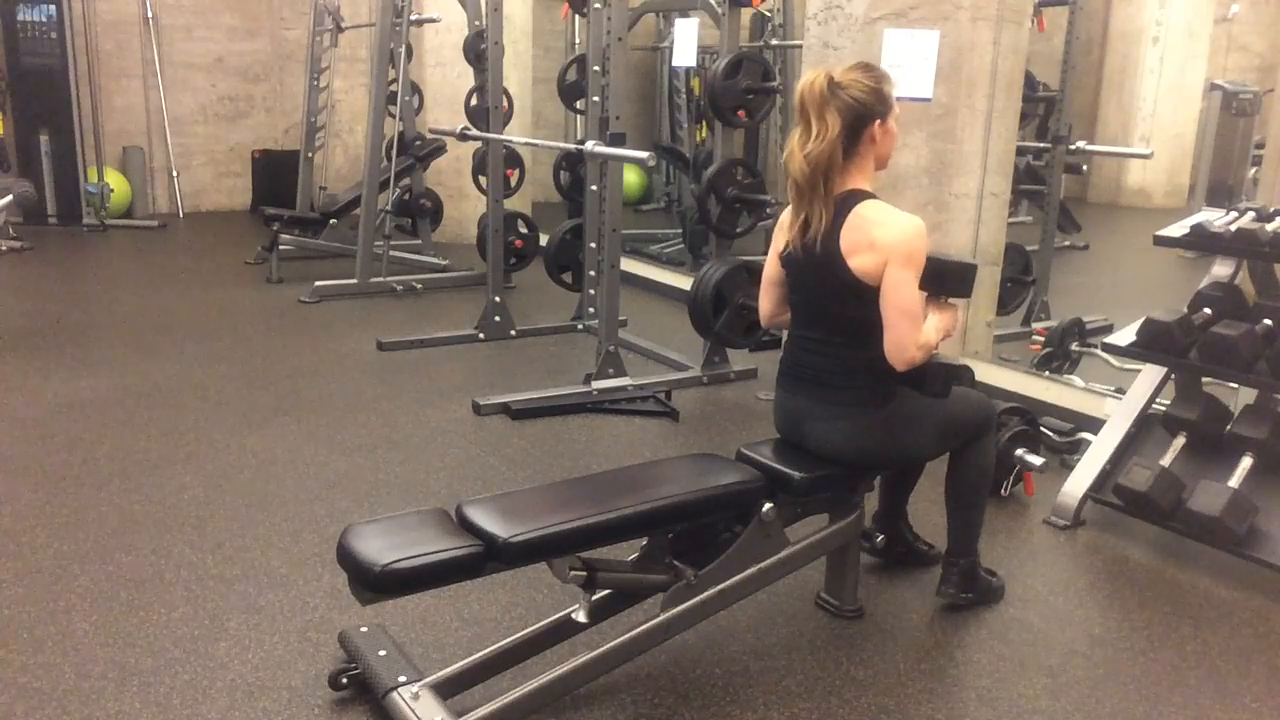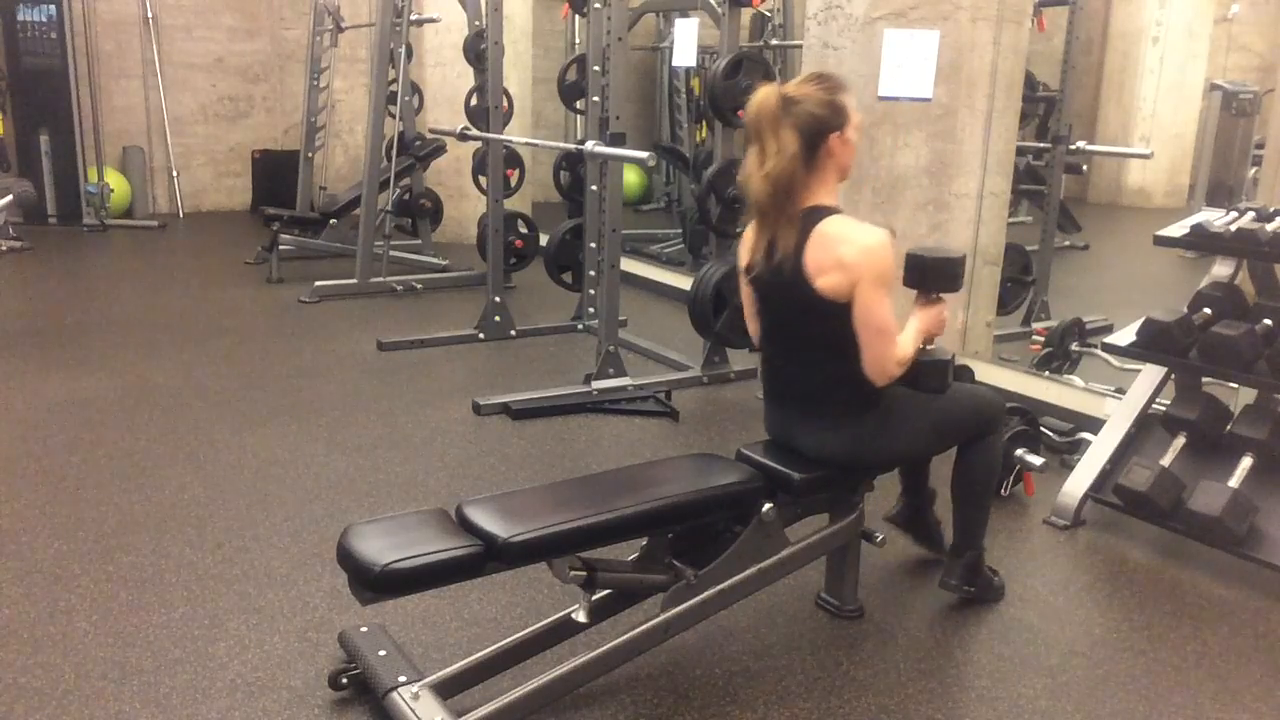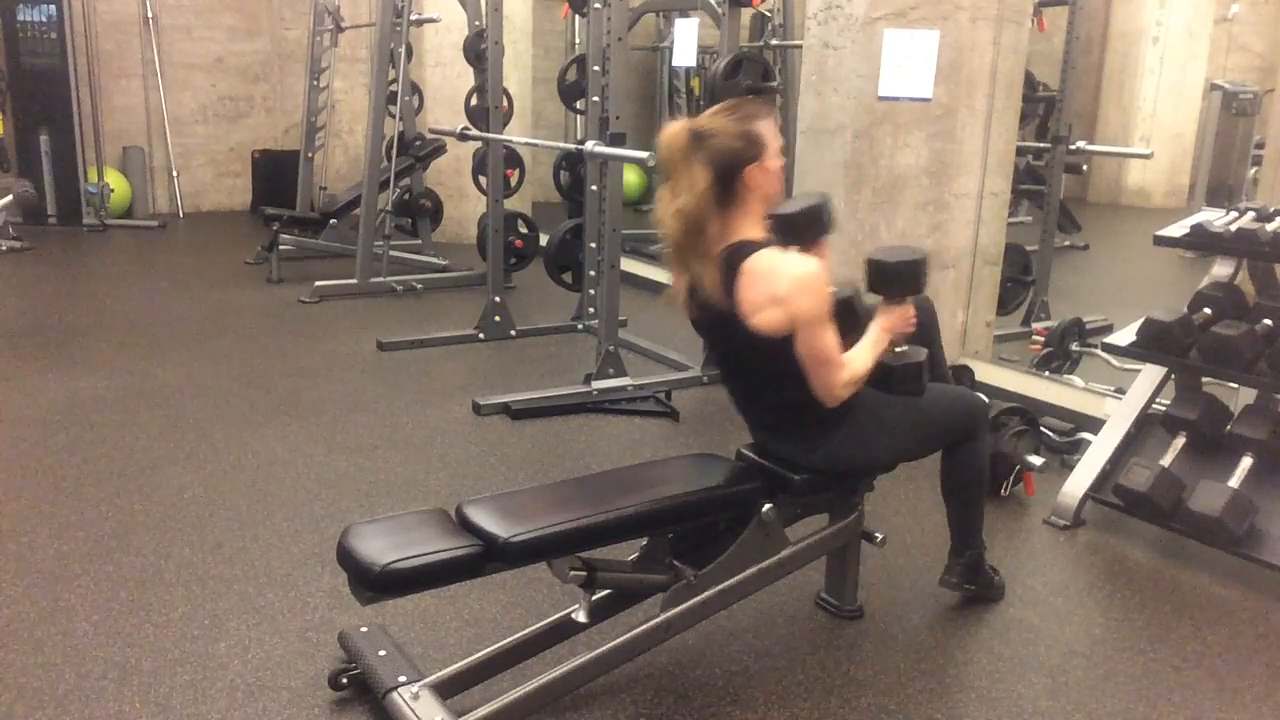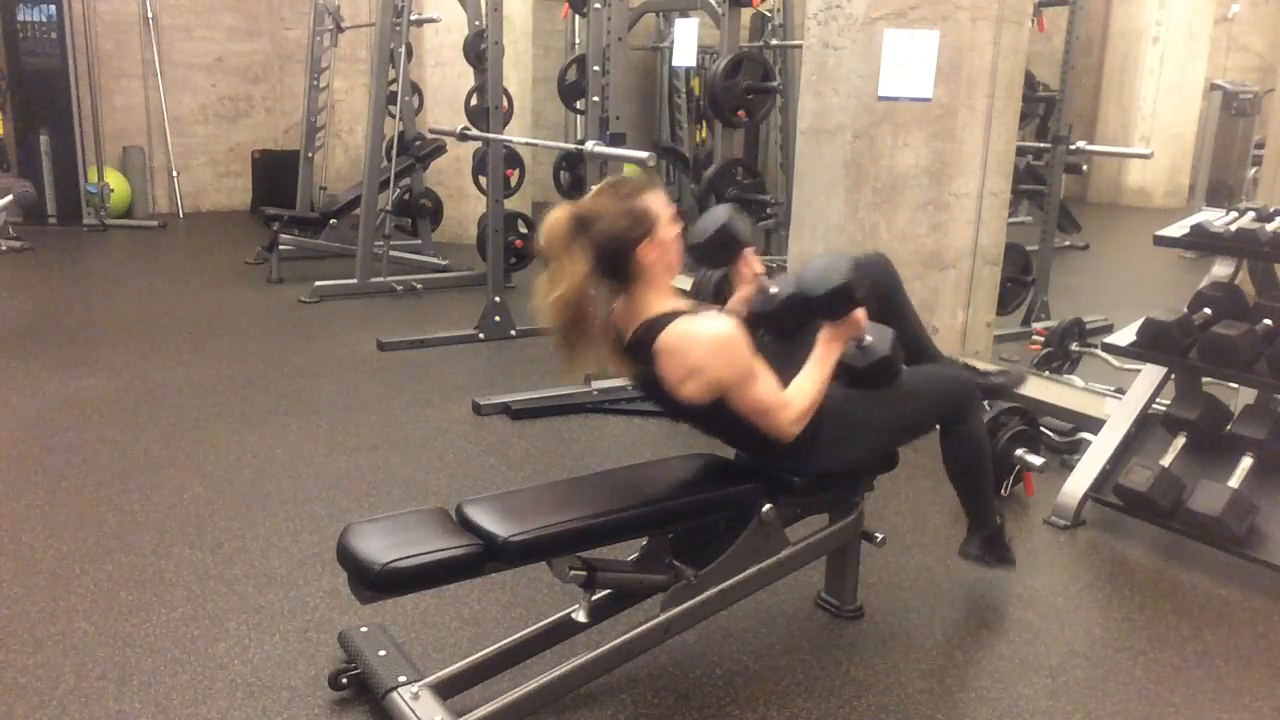
dt=0.3s
person 1, frame 1
left shoulder: (794, 213)
right shoulder: (896, 230)
left elbow: (771, 315)
right elbow: (904, 353)
right wrist: (939, 321)
left hip: (793, 411)
right hip: (854, 427)
left knee: (919, 402)
right knee: (976, 414)
left ankle: (891, 530)
right ankle: (962, 571)
person 1, frame 2
left shoulder: (758, 229)
right shoulder: (861, 243)
right elbow: (882, 368)
right wrist: (921, 323)
left hip: (784, 419)
right hip: (845, 431)
left knee: (927, 384)
right knee: (987, 408)
left ankle: (916, 504)
right ankle: (967, 565)
person 1, frame 3
left shoulder: (696, 257)
right shoulder: (793, 275)
right elbow: (835, 388)
right wrist: (883, 328)
left hip: (770, 424)
right hip: (824, 439)
left knee: (918, 307)
right knee: (970, 412)
right ankle: (967, 563)
person 1, frame 4
left shoulder: (624, 321)
right shoulder: (703, 338)
right elbow: (788, 420)
left wrist: (740, 293)
right wrist: (832, 340)
right hip: (813, 433)
left knee: (874, 270)
right knee: (958, 390)
left ankle: (941, 372)
right ankle: (986, 533)
